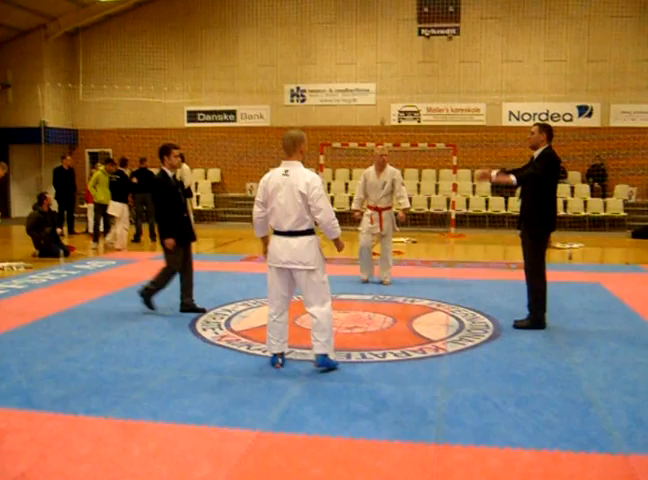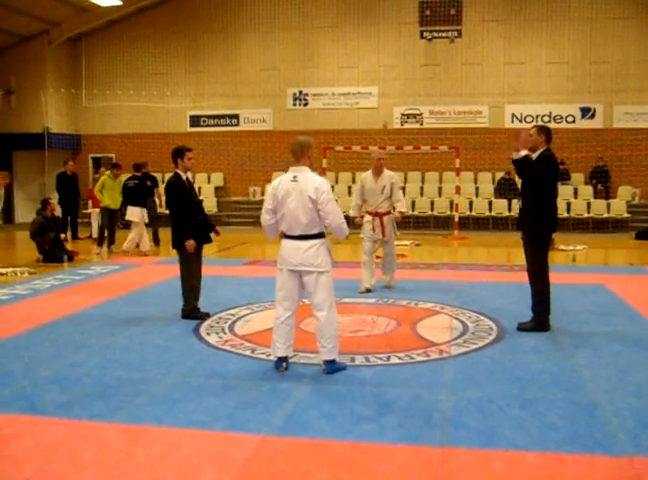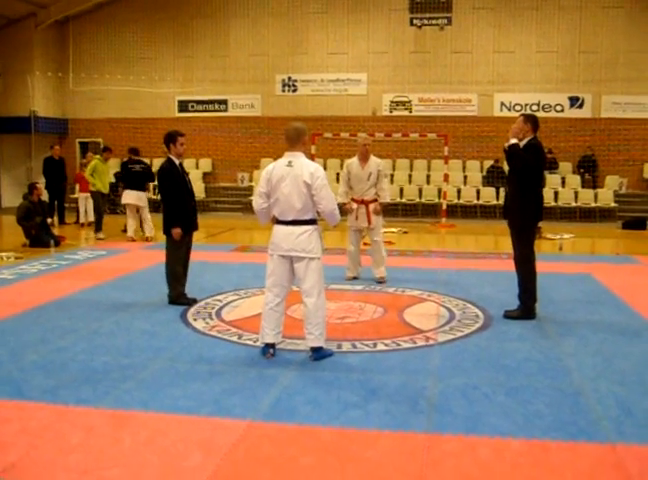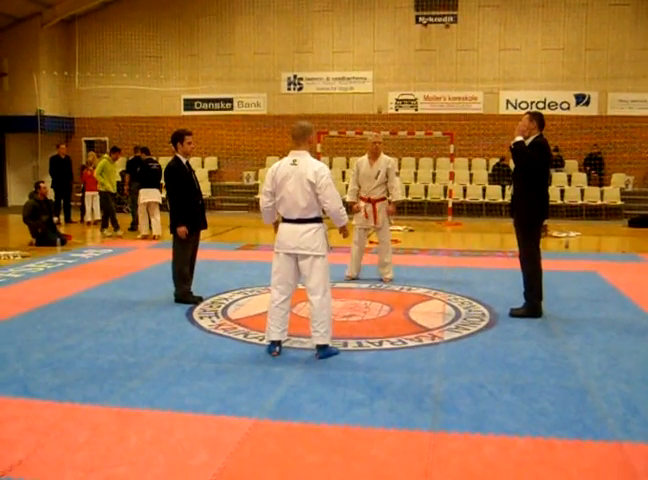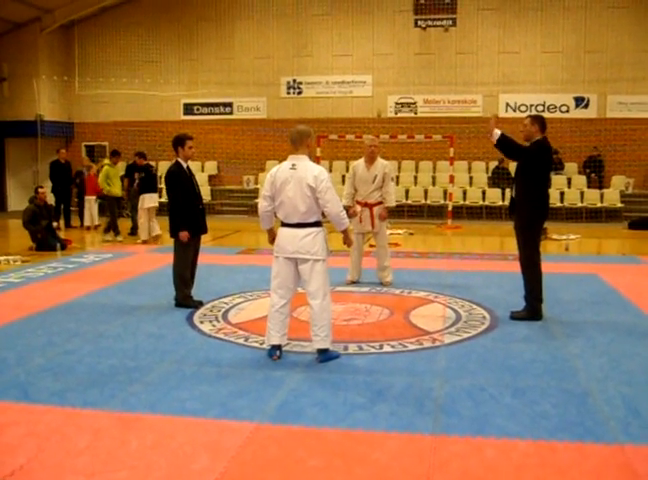
dt=0.4s
person 1, frame 1
left shoulder: (268, 179)
right shoulder: (310, 178)
left elbow: (259, 215)
right elbow: (324, 215)
left wrist: (264, 239)
right wrist: (337, 239)
left hip: (278, 246)
right hip: (304, 247)
left knee: (277, 304)
right knee: (319, 302)
left ankle: (277, 354)
right ankle: (322, 354)
person 1, frame 2
left shoulder: (277, 184)
right shoulder: (319, 183)
left elbow: (267, 220)
right elbow: (334, 219)
right wrist: (344, 234)
left hip: (288, 250)
right hip: (315, 250)
left knee: (285, 306)
right knee: (324, 307)
left ankle: (281, 357)
right ankle: (329, 360)
person 1, frame 3
left shoulder: (271, 169)
right shoulder: (313, 169)
left elbow: (260, 204)
right elbow: (327, 205)
right wrist: (335, 220)
left hip: (280, 235)
right hip: (306, 236)
left knee: (274, 291)
right knee: (313, 293)
left ankle: (269, 343)
right ankle: (316, 346)
person 1, frame 4
left shoulder: (276, 168)
right shoulder: (318, 168)
left elbow: (266, 203)
right elbow: (332, 203)
left wrist: (274, 222)
right wrist: (343, 226)
left hip: (286, 233)
right hip: (311, 234)
left knee: (280, 289)
right knee: (318, 291)
left ankle: (275, 341)
right ankle: (322, 344)
person 1, frame 5
left shoulder: (275, 172)
right shoulder: (317, 172)
left elbow: (264, 207)
right elbow: (333, 207)
left wrist: (270, 231)
right wrist: (346, 232)
left hip: (285, 237)
right hip: (311, 238)
left knee: (280, 293)
right knee: (318, 295)
left ankle: (275, 345)
right ankle: (322, 347)
person 2, frame 1
left shoulder: (549, 158)
right shoulder: (539, 157)
left elbow: (535, 175)
right elbow: (523, 172)
left wrist: (511, 178)
right wrist: (494, 175)
left hip: (540, 221)
right hip: (533, 220)
left knee: (535, 269)
right knee: (533, 268)
left ankle: (537, 317)
right ankle: (536, 314)
person 2, frame 2
left shoulder: (547, 158)
right shoulder: (539, 158)
left elbow: (533, 175)
right elbow: (523, 173)
left wrist: (524, 152)
right wrist: (518, 153)
left hip: (540, 223)
right hip: (534, 221)
left knee: (538, 271)
right knee: (536, 270)
left ankle: (541, 319)
right ankle: (540, 316)
person 2, frame 3
left shoulder: (534, 147)
right shoulder: (526, 147)
left elbow: (520, 165)
right elbow: (514, 164)
left wrist: (513, 141)
right wrist: (511, 144)
left hip: (526, 211)
right hip: (520, 209)
left knee: (524, 259)
right knee: (523, 258)
left ankle: (527, 307)
right ankle: (526, 304)
person 2, frame 4
left shoulder: (539, 145)
right shoulder: (533, 145)
left elbow: (525, 162)
right elbow: (520, 162)
left wrist: (519, 139)
right wrist: (517, 142)
left hip: (531, 209)
right hip: (527, 207)
left knee: (530, 256)
right knee: (528, 256)
left ankle: (533, 306)
right ankle: (532, 303)
person 2, frame 5
left shoulder: (541, 148)
right shoulder: (536, 148)
left elbow: (518, 152)
right elbow: (518, 154)
left wrist: (496, 133)
right wrist: (496, 135)
left hip: (532, 210)
right hip: (528, 209)
left knee: (529, 259)
right knee: (529, 258)
left ankle: (534, 308)
right ankle: (533, 305)
person 3, frame 1
left shoulder: (174, 179)
right shoulder: (159, 181)
right elbow: (161, 211)
left wrist: (189, 228)
right wrist: (167, 236)
left hip: (182, 231)
right hip: (171, 233)
left knee: (187, 268)
right knee: (173, 267)
left ankle: (187, 302)
right ankle: (148, 291)
person 3, frame 2
left shoulder: (187, 181)
right shoulder: (173, 183)
right elbow: (178, 214)
left wrist: (211, 226)
right wrist: (186, 237)
left hip: (196, 233)
right hip: (186, 237)
left knee: (195, 274)
right knee: (190, 274)
left ankle: (193, 307)
right ankle: (189, 309)
person 3, frame 3
left shoulder: (179, 166)
right shoulder: (166, 169)
right elbow: (168, 200)
left wrist: (190, 220)
right wrist: (174, 225)
left hip: (186, 221)
right hip: (177, 223)
left knee: (183, 260)
right knee: (175, 260)
left ankle: (180, 293)
right ankle: (175, 295)
person 3, frame 4
left shoulder: (186, 165)
right shoulder: (173, 168)
right elbow: (174, 199)
left wrist: (199, 218)
right wrist: (179, 224)
left hip: (193, 220)
right hip: (183, 222)
left knee: (190, 259)
right knee: (182, 259)
left ankle: (186, 291)
right ankle: (182, 293)
person 3, frame 5
left shoulder: (186, 170)
right shoulder: (174, 172)
right elbow: (175, 203)
left wrist: (199, 224)
right wrist: (181, 228)
left hip: (194, 225)
right hip: (184, 227)
left knee: (191, 263)
right knee: (183, 263)
left ankle: (186, 295)
right ankle: (182, 297)
person 4, frame 1
left shoulder: (394, 173)
right shoulder: (367, 173)
left elbow: (401, 192)
right elbow: (360, 193)
left wrist: (403, 209)
right wrist: (356, 209)
left hip: (386, 214)
right hip: (370, 213)
left knee: (386, 247)
right knee: (364, 244)
left ankle: (385, 276)
right ankle: (366, 274)
person 4, frame 2
left shoulder: (391, 176)
right shoulder: (364, 178)
left elbow: (397, 196)
right elbow: (357, 198)
left wrist: (399, 211)
right wrist: (356, 215)
left hip: (387, 219)
right hip: (369, 219)
left knee: (389, 252)
right knee: (367, 252)
left ankle: (388, 280)
right ankle: (367, 284)
person 4, frame 3
left shoulder: (378, 163)
right shoulder: (349, 164)
left elbow: (382, 185)
right elbow: (344, 185)
left wrist: (380, 203)
right wrist: (345, 202)
left hip: (372, 206)
right hip: (355, 206)
left knee: (377, 241)
right knee: (353, 242)
left ankle: (380, 274)
right ankle: (353, 272)
person 4, frame 4
left shoulder: (388, 162)
right shoulder: (360, 162)
left elbow: (394, 183)
right elbow: (353, 184)
left wrist: (393, 203)
right wrist: (353, 202)
left hip: (381, 205)
right hip: (363, 205)
left knee: (384, 241)
right knee: (358, 240)
left ankle: (386, 273)
right ankle: (353, 272)
person 4, frame 5
left shoulder: (385, 166)
right shoulder: (356, 166)
left elbow: (388, 189)
right elbow: (349, 188)
left wrist: (386, 208)
right wrist: (349, 206)
left hip: (377, 209)
right hip: (359, 209)
left knee: (382, 244)
right knee: (356, 244)
left ankle: (385, 276)
right ankle: (353, 276)
